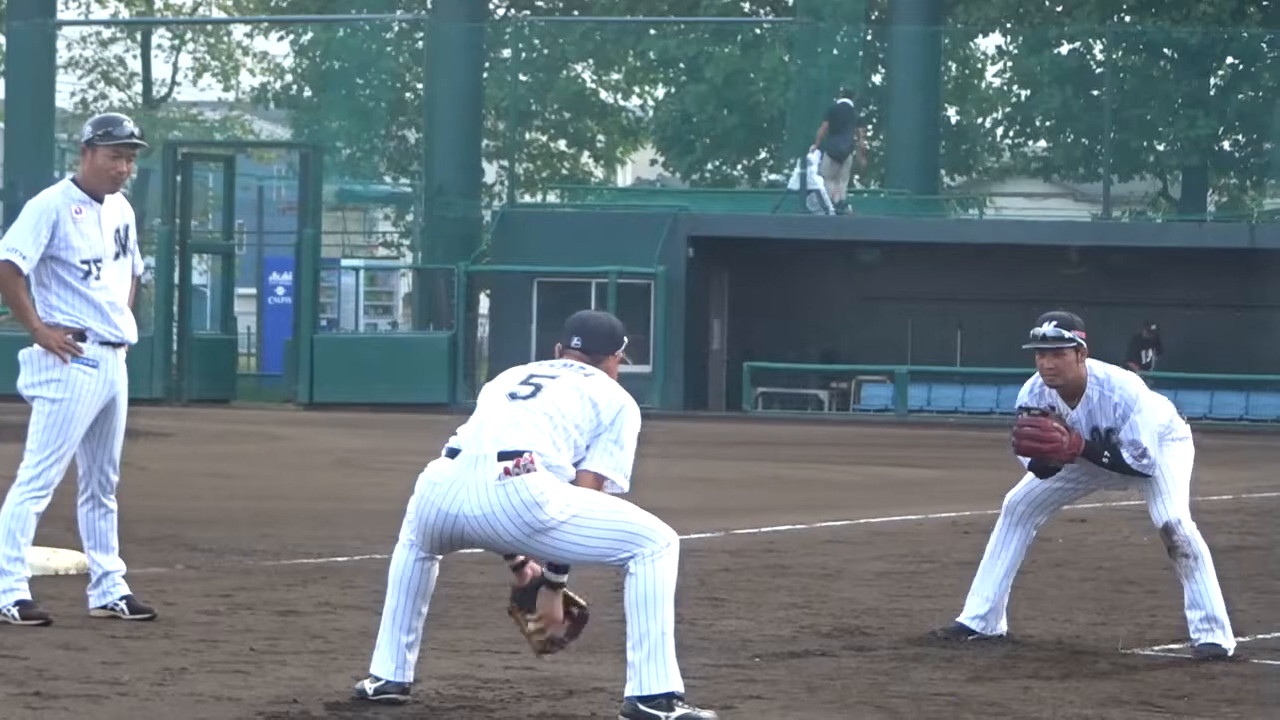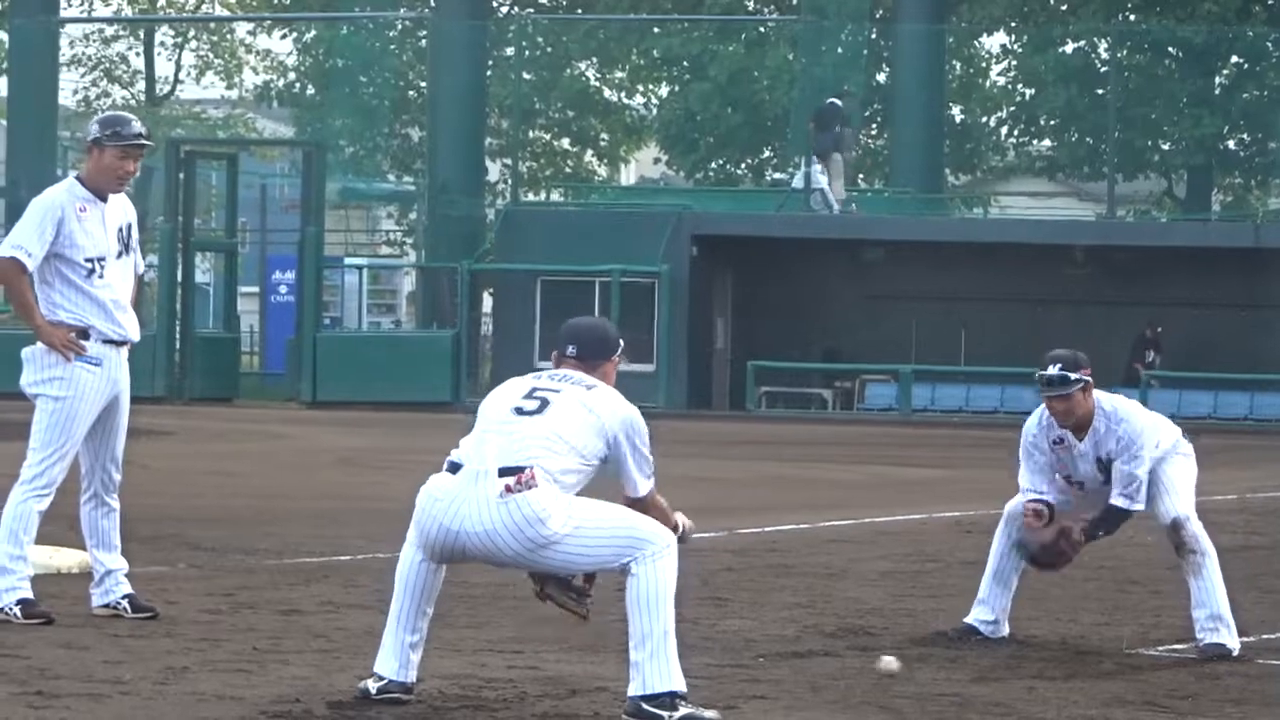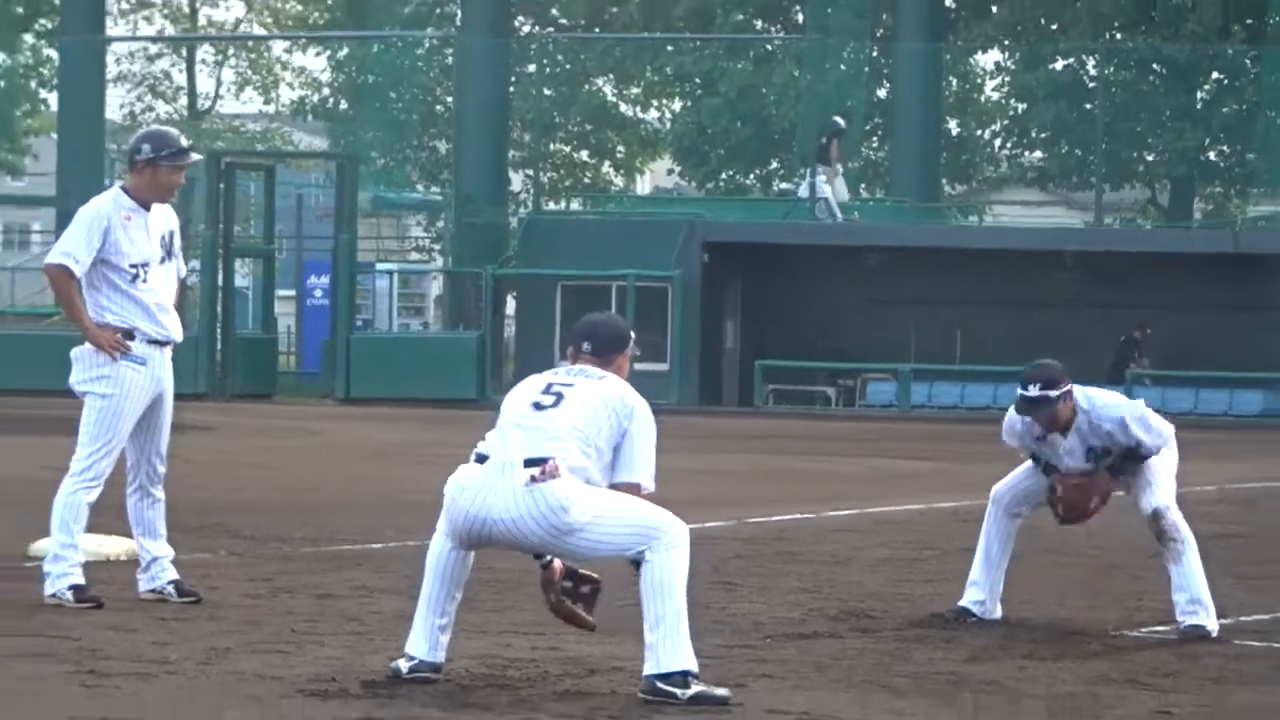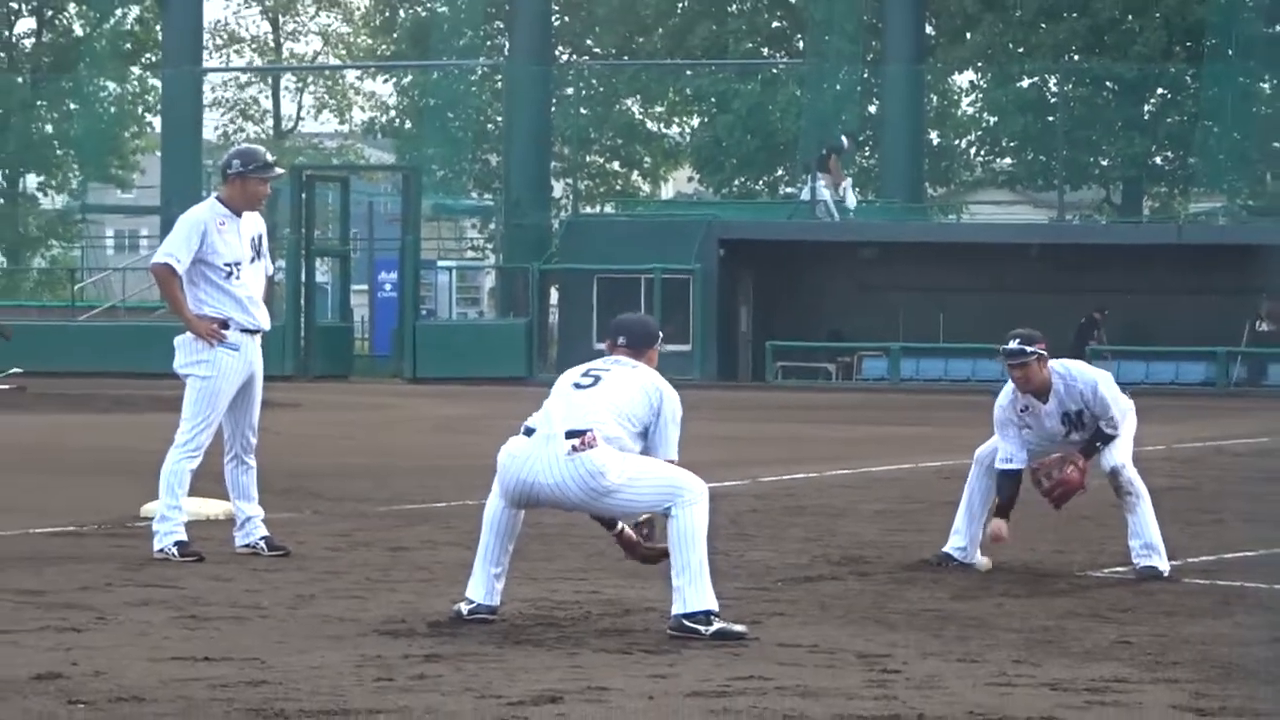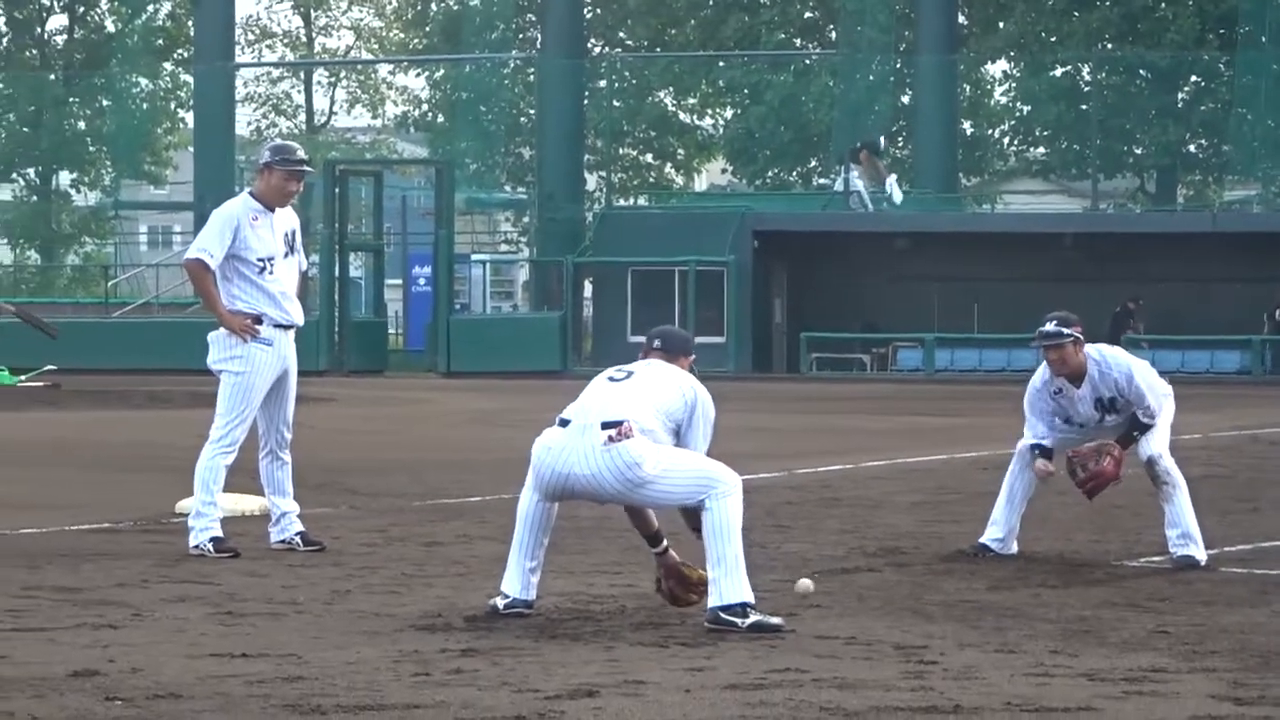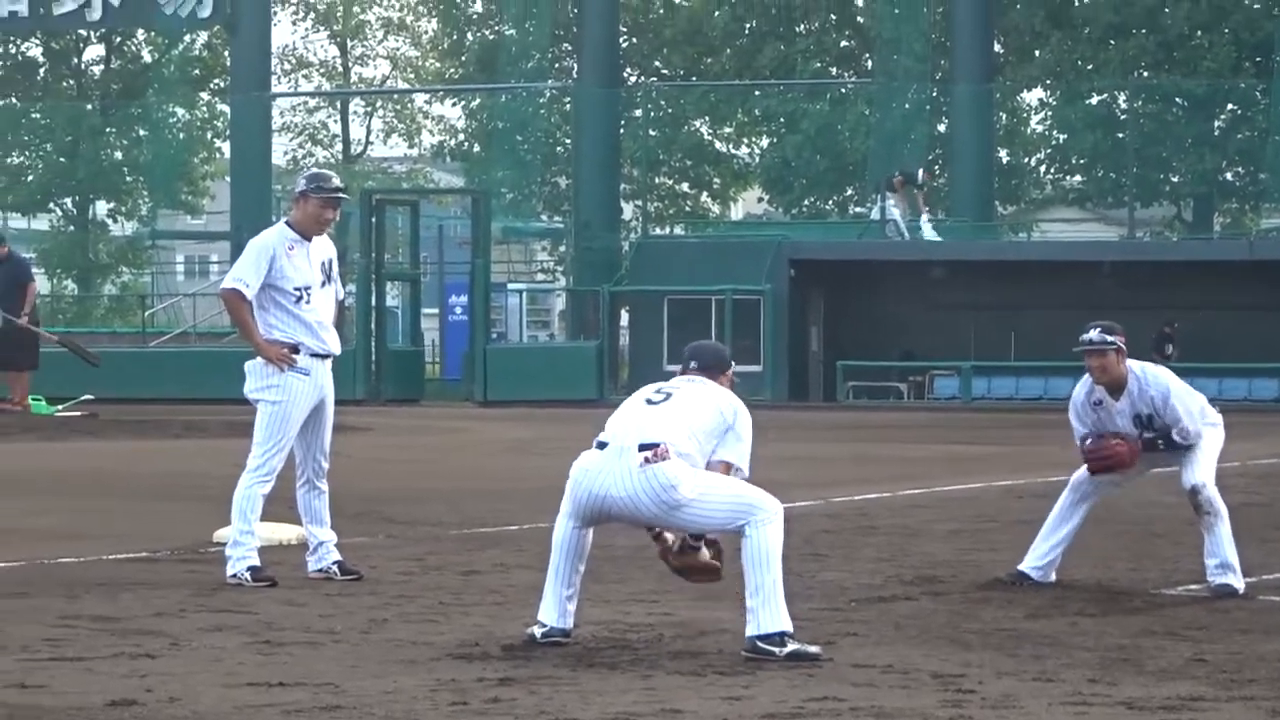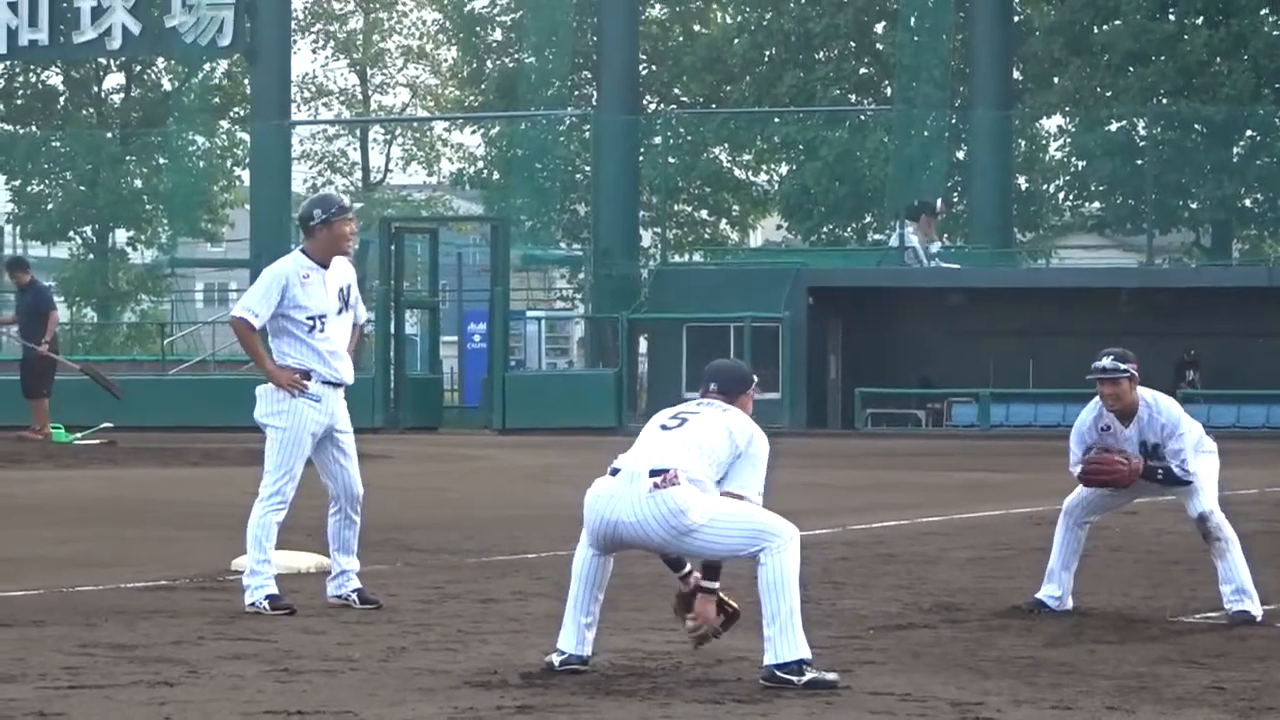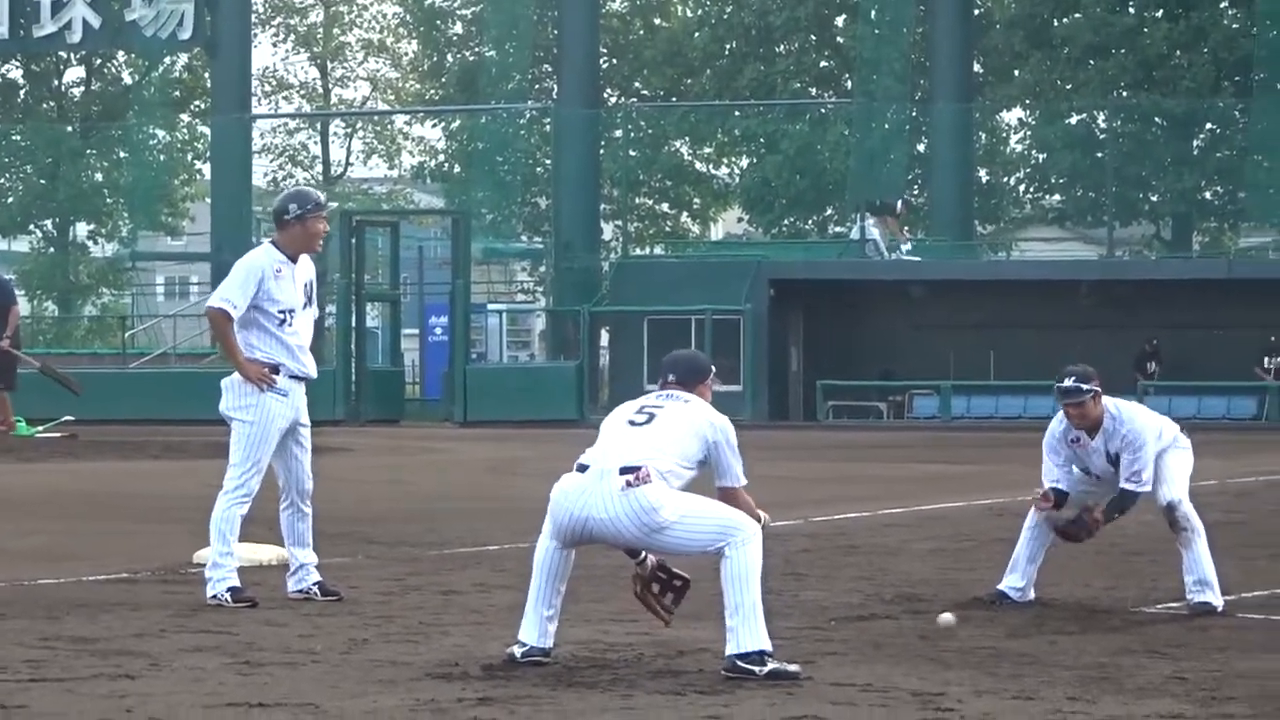
dt=0.5s
person 1, frame 1
left shoulder: (121, 210)
right shoulder: (52, 205)
left hip: (114, 361)
right hip: (72, 361)
left knee: (102, 484)
left ankle: (108, 589)
person 1, frame 2
left shoulder: (124, 208)
right shoulder: (57, 203)
left hip: (116, 359)
right hip: (74, 360)
left knee: (105, 482)
left ankle: (111, 589)
person 1, frame 3
left shoulder: (166, 216)
right shoulder: (103, 212)
right elbow: (58, 267)
right wrist: (89, 329)
left hip: (161, 358)
right hip: (121, 360)
left knee: (150, 475)
right knee: (89, 470)
left ankle: (157, 574)
right ankle: (61, 576)
person 1, frame 4
left shoulder: (256, 222)
right shoulder: (201, 218)
right elbow: (162, 266)
right wrist: (189, 320)
left hip: (251, 345)
right hip: (217, 346)
left knee: (243, 445)
right knee: (191, 441)
left ankle: (249, 531)
right ankle: (168, 534)
person 1, frame 5
left shoulder: (289, 217)
right shoulder: (233, 213)
right elbow: (195, 261)
right wrist: (223, 315)
left hip: (285, 341)
right hip: (251, 342)
left knee: (279, 441)
right knee: (225, 438)
left ankle: (286, 527)
right ankle: (203, 530)
person 1, frame 6
left shoulder: (325, 247)
right shoulder: (269, 243)
right elbow: (231, 291)
right wrist: (260, 344)
left hip: (322, 369)
right hip: (287, 372)
left knee: (315, 470)
right knee: (263, 466)
left ankle: (323, 555)
right ankle: (240, 560)
person 1, frame 7
left shoulder: (344, 271)
right shoulder: (284, 272)
right elbow: (241, 320)
right wrist: (271, 371)
left hip: (335, 397)
right hip: (298, 398)
left knee: (349, 494)
right knee: (276, 496)
left ankle: (344, 582)
right ankle: (259, 589)
person 1, frame 8
left shoulder: (306, 267)
right shoulder: (258, 263)
right elbow: (217, 311)
right wrist: (241, 364)
left hip: (296, 391)
right hip: (263, 392)
left knee: (299, 489)
right knee: (240, 487)
left ankle: (304, 576)
right ankle: (221, 581)
person 2, frame 1
left shoulder: (508, 376)
right shoulder: (616, 398)
right elbow: (584, 493)
left wrist: (515, 556)
right wrist: (554, 578)
left hip: (442, 488)
right hip: (516, 494)
left knee: (416, 539)
right knee: (654, 544)
left ankle: (388, 676)
person 2, frame 2
left shoulder: (506, 388)
right shoulder: (617, 408)
right elbow: (642, 501)
left wrist: (530, 553)
right wrist: (674, 522)
left hip: (445, 505)
right hip: (517, 512)
left knee: (423, 541)
right knee: (654, 546)
left ankle: (391, 676)
person 2, frame 3
left shoulder: (527, 384)
right shoulder: (628, 400)
right elbow: (627, 495)
left wrist: (544, 556)
right wrist: (643, 554)
left hip: (474, 493)
right hip: (542, 500)
left knee: (452, 531)
right knee: (668, 534)
left ankle: (422, 656)
right ankle: (669, 675)
person 2, frame 4
left shoulder: (573, 373)
right shoulder: (658, 386)
right elbow: (661, 471)
left wrist: (613, 525)
right wrist: (690, 505)
left hip: (522, 461)
right hip: (583, 464)
left knee: (506, 490)
right knee: (690, 491)
left ankle: (480, 601)
right ankle: (693, 614)
person 2, frame 5
left shoulder: (606, 376)
right shoulder: (692, 386)
right elbow: (686, 481)
left wrist: (660, 548)
right wrist: (709, 534)
left hip: (557, 453)
right hip: (616, 456)
left knee: (540, 486)
right knee: (724, 485)
left ankle: (516, 595)
right ankle: (730, 607)
person 2, frame 6
left shoulder: (643, 393)
right shoulder: (730, 403)
right elbow: (719, 479)
left wrist: (655, 530)
right wrist: (695, 540)
left hip: (594, 473)
right hip: (655, 477)
left knee: (574, 512)
right knee: (764, 511)
left ankle: (553, 623)
right ankle: (768, 636)
person 2, frame 7
left shoulder: (665, 415)
right shoulder: (747, 430)
right elbow: (729, 509)
left wrist: (683, 572)
right wrist: (709, 588)
left hip: (606, 499)
right hip: (665, 503)
left knee: (595, 542)
right knee: (780, 537)
left ankle: (571, 651)
right ankle: (786, 665)
person 2, frame 8
left shoulder: (623, 409)
right shoulder: (712, 419)
right elbow: (731, 496)
left wrist: (638, 556)
right wrist: (756, 516)
left hip: (574, 496)
right hip: (635, 500)
left knee: (555, 535)
right knee: (743, 533)
left ankle: (532, 642)
right ankle: (748, 655)
person 3, frame 1
left shoulder: (1122, 390)
right shoulder: (1033, 394)
left elbow: (1143, 464)
right elbow: (1038, 467)
left wrist: (1081, 448)
right wrist: (1053, 454)
left hip: (1158, 443)
right hip: (1086, 453)
left knee: (1173, 522)
right knee: (1018, 505)
person 3, frame 2
left shoulder: (1128, 423)
right shoulder: (1037, 429)
left elbow: (1125, 503)
right elbow: (1038, 493)
left wrist: (1082, 537)
right wrist: (1038, 511)
right hip: (1086, 474)
left knee: (1181, 520)
right knee: (1016, 514)
person 3, frame 3
left shoulder: (1109, 411)
right shoulder: (1018, 423)
left elbow: (1156, 438)
left wrist: (1110, 471)
right wrist: (1056, 476)
right hip: (1070, 463)
left knee: (1160, 509)
right knee: (1003, 498)
left ankle: (1197, 617)
person 3, frame 4
left shoulder: (1084, 379)
right shoulder: (1007, 403)
left elbow: (1114, 420)
right elbow: (1009, 463)
left wrist: (1081, 458)
right wrist: (1001, 516)
left hip: (1105, 422)
right hip: (1045, 431)
left knee: (1119, 467)
right knee: (985, 458)
left ankle: (1150, 559)
right ankle: (962, 550)
person 3, frame 5
left shoulder: (1119, 366)
right shoulder: (1041, 383)
left elbow: (1149, 410)
right elbow: (1039, 437)
left wrist: (1118, 448)
right wrist: (1041, 459)
left hip: (1147, 405)
right hip: (1082, 419)
left knee: (1155, 456)
right knee: (1025, 451)
left ankle: (1188, 549)
right ankle: (998, 540)
person 3, frame 6
left shoulder: (1158, 383)
right shoulder: (1083, 394)
left elbow: (1190, 434)
right elbow: (1089, 441)
left wrist: (1138, 445)
left hip: (1196, 428)
right hip: (1136, 441)
left knee: (1198, 484)
right knee: (1081, 484)
left ankle: (1225, 575)
right ankle: (1036, 568)
person 3, frame 7
left shoulder: (1166, 412)
right shoulder: (1090, 417)
left elbow: (1186, 473)
right elbow: (1081, 470)
left wrist: (1140, 469)
left hip: (1191, 458)
left knee: (1206, 513)
right knee: (1073, 509)
left ankle: (1243, 603)
right ankle: (1054, 596)
person 3, frame 8
left shoulder: (1132, 423)
right shoulder: (1058, 430)
left elbow: (1133, 488)
right elbow: (1059, 485)
left wrist: (1104, 518)
right wrist: (1051, 501)
left hip: (1165, 451)
right hip: (1103, 467)
left knee: (1174, 502)
right knee: (1045, 503)
left ankle: (1204, 594)
right ankle: (1015, 587)
